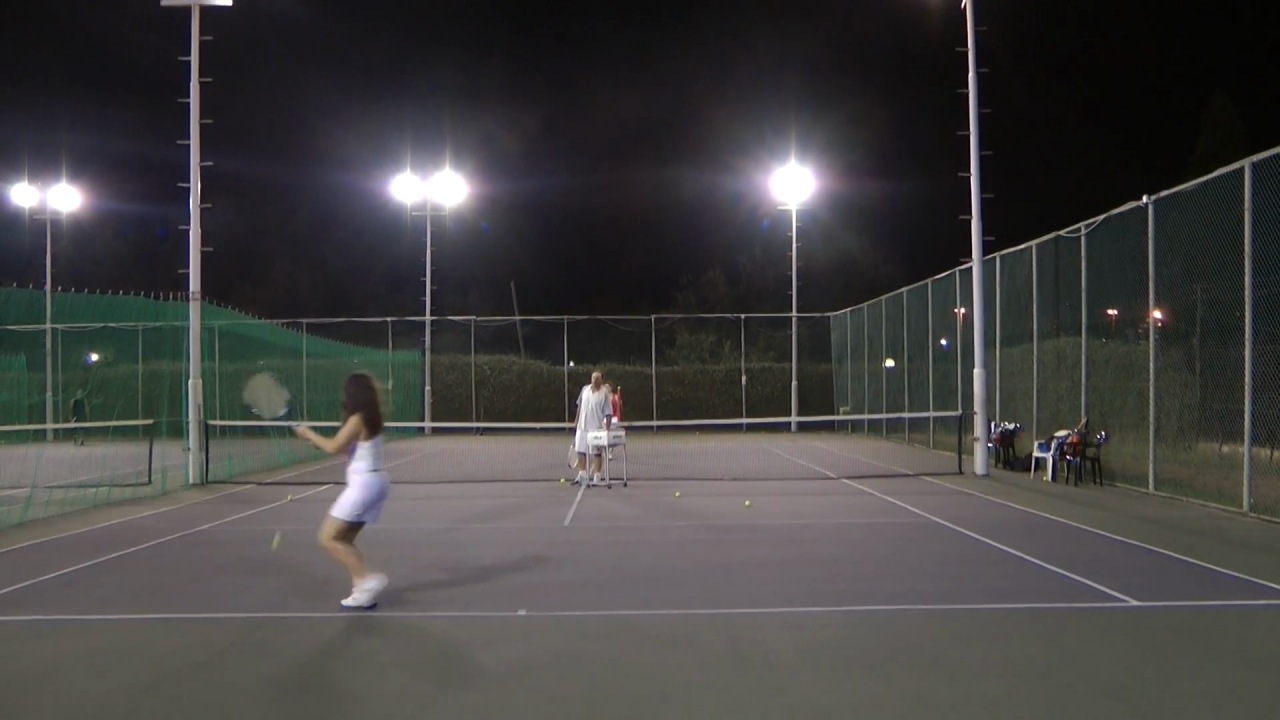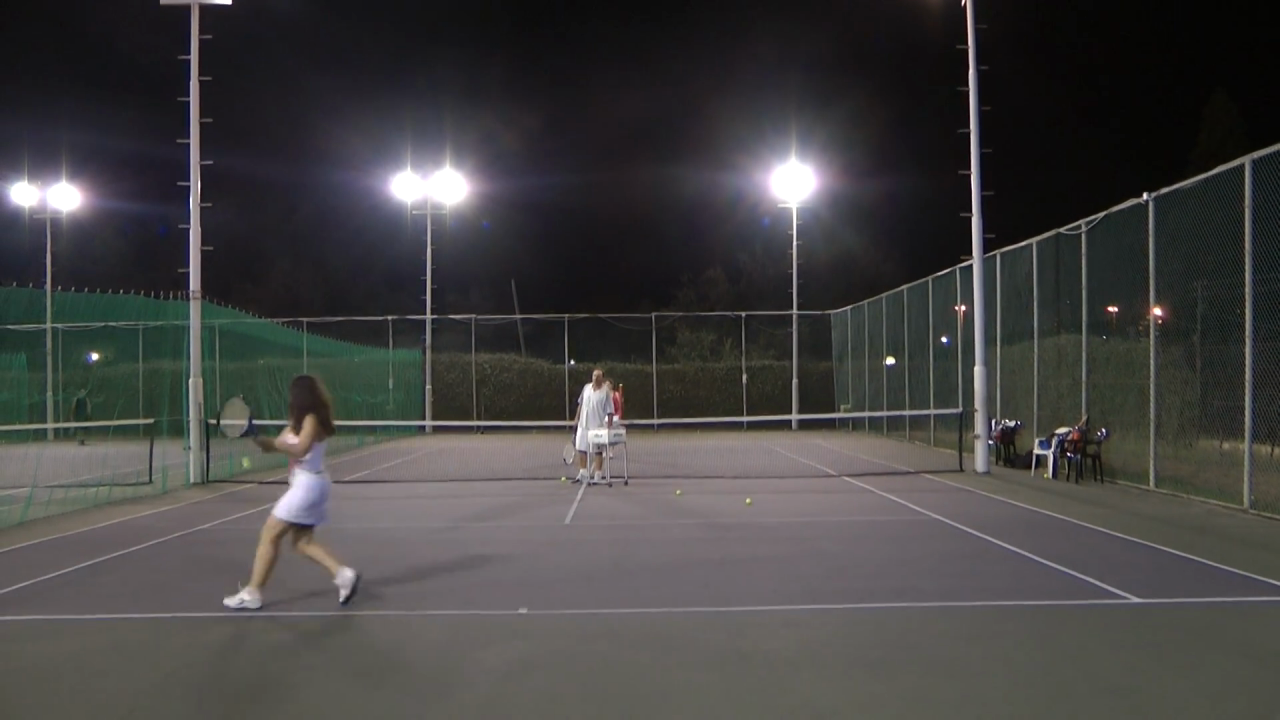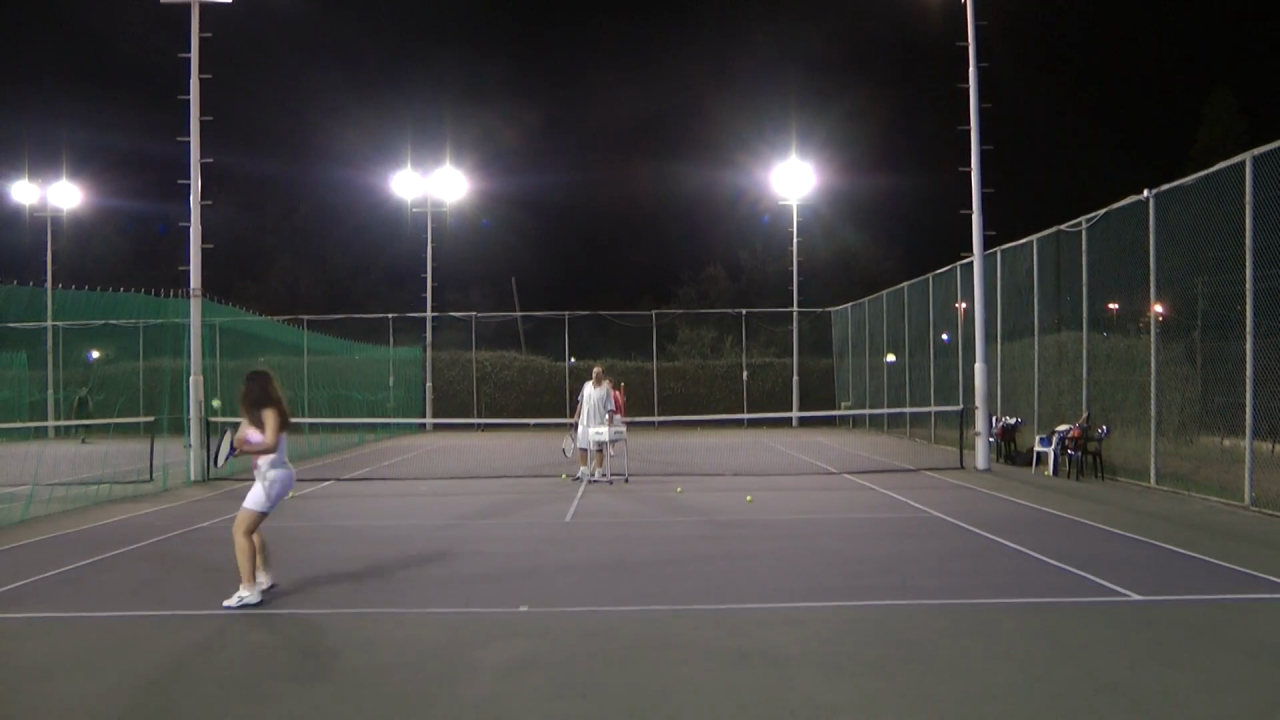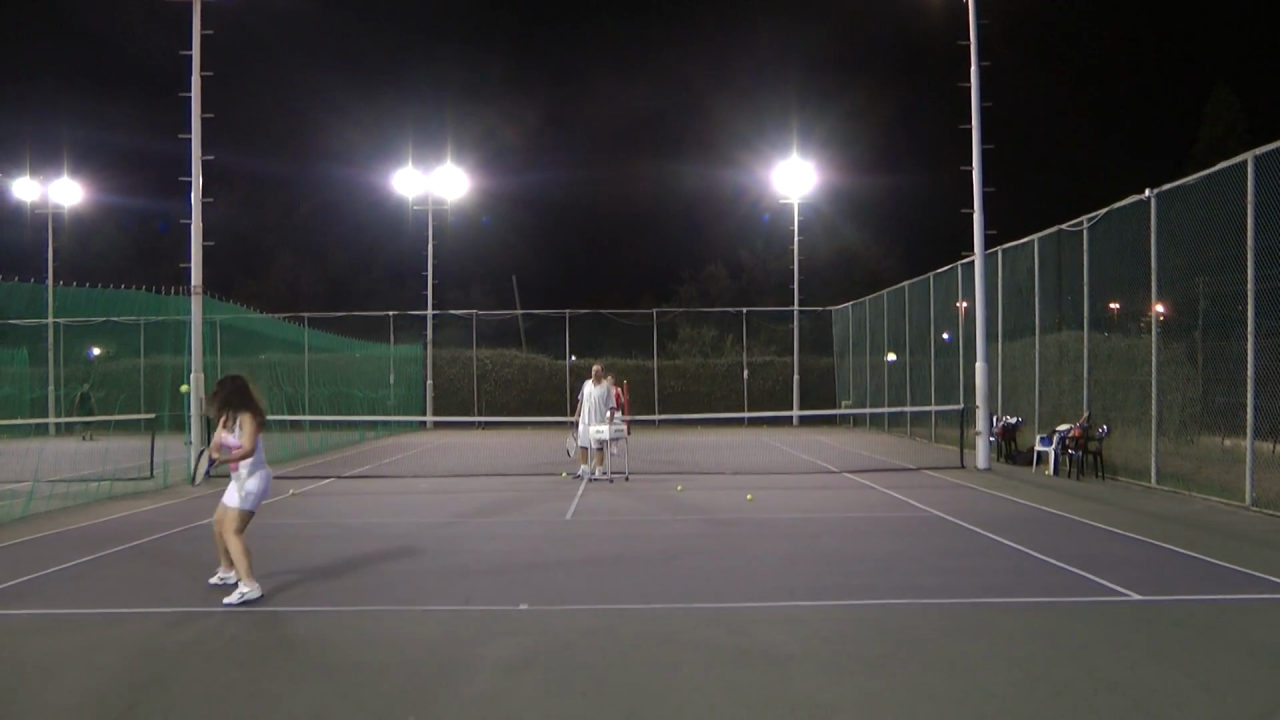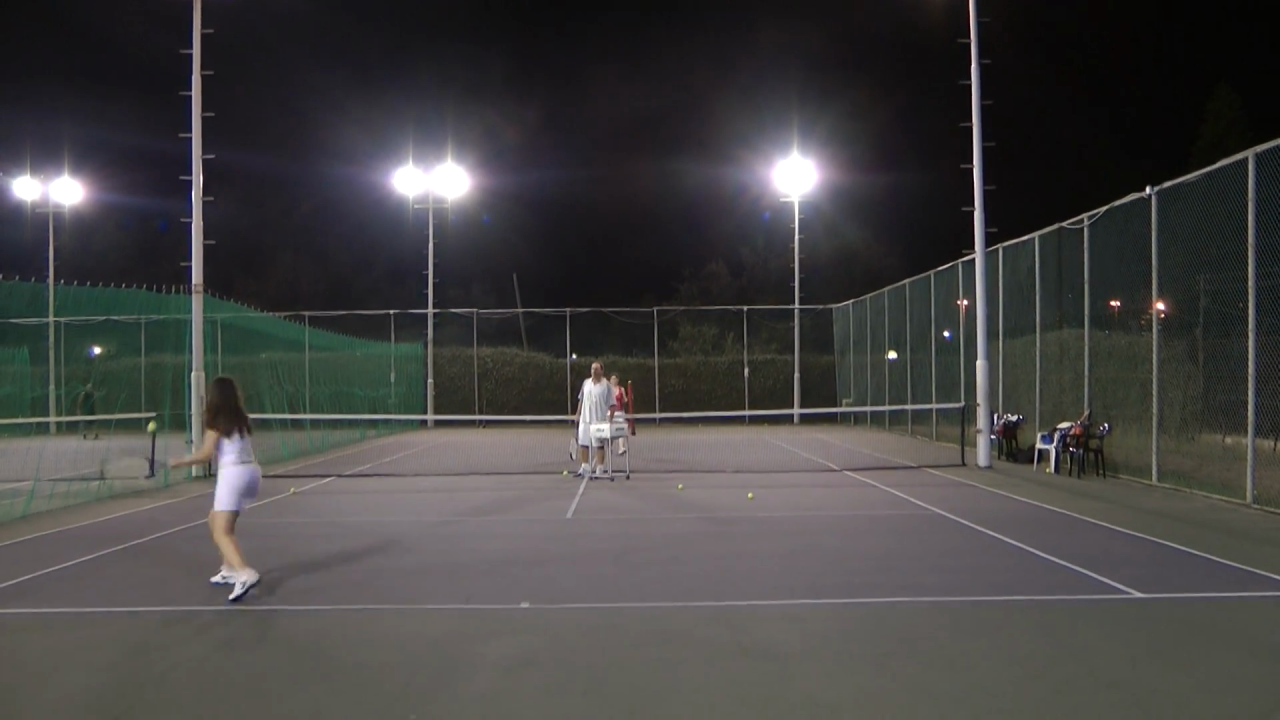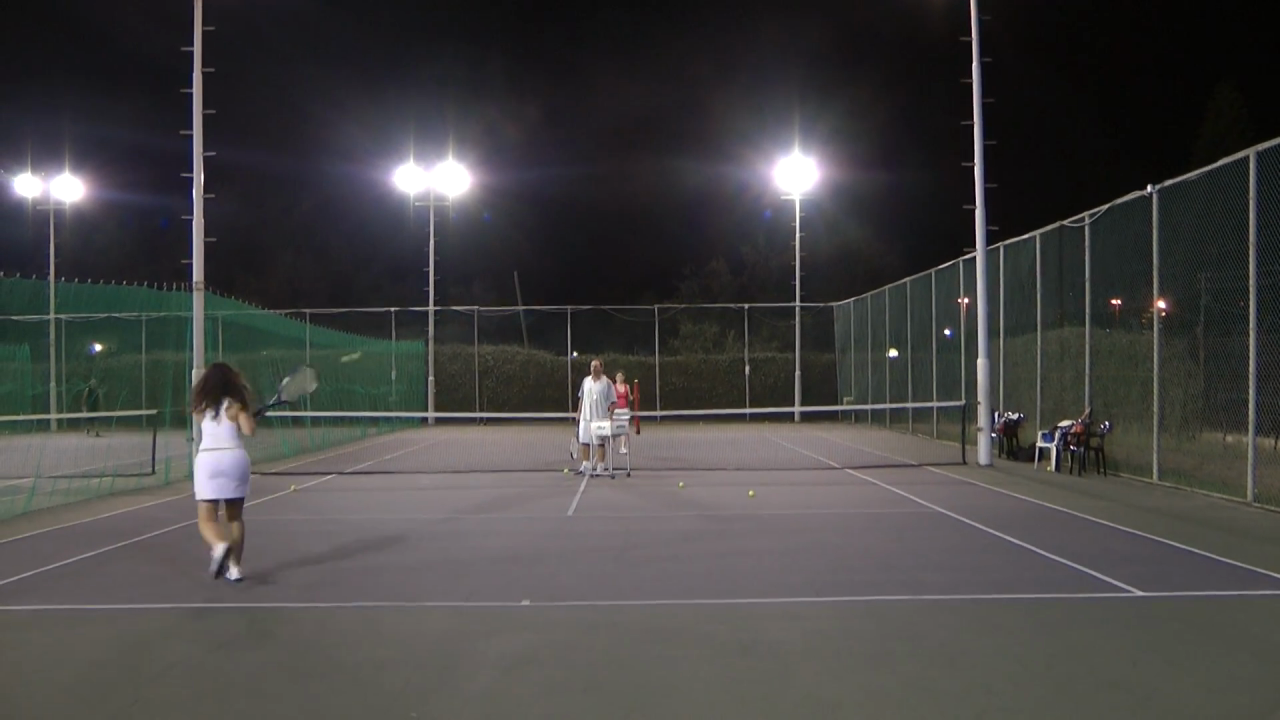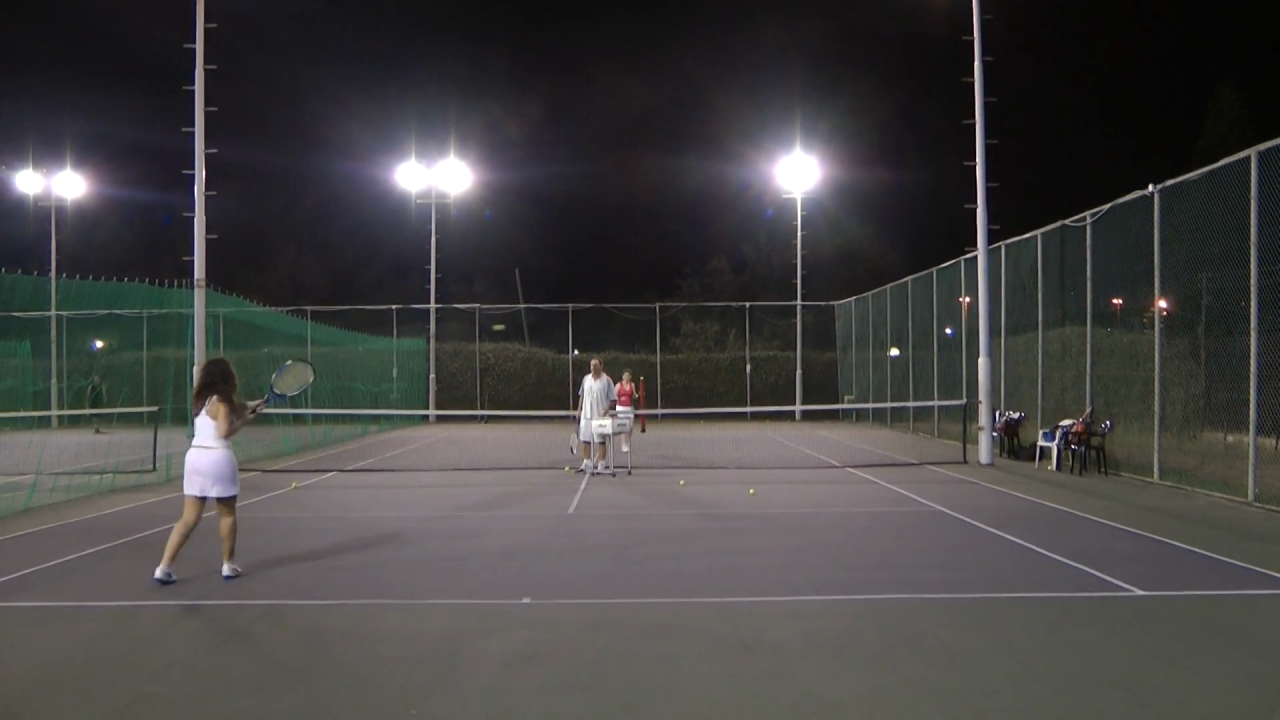
dt=0.2s
person 1, frame 1
left shoulder: (357, 419)
right shoulder: (368, 420)
left elbow: (333, 448)
right elbow: (340, 446)
left wrist: (309, 434)
right wrist: (316, 438)
left hip: (364, 484)
right hip: (373, 483)
left knee: (327, 539)
right knee: (344, 540)
left ankle: (367, 579)
right ankle: (363, 592)
person 1, frame 2
left shoulder: (311, 420)
right shoulder: (298, 420)
left elbow: (300, 450)
right elbow: (280, 445)
left wrist: (274, 445)
right wrist: (266, 442)
left hip: (307, 485)
right hip: (311, 485)
left knee: (268, 538)
right knee: (303, 542)
left ankle: (252, 594)
right ankle: (343, 574)
person 1, frame 3
left shoulder: (271, 414)
right shoulder: (252, 415)
left elbow: (272, 445)
right elbow: (239, 441)
left wrist: (250, 448)
right wrist: (239, 440)
left hip: (274, 476)
right hip: (266, 477)
left knee: (240, 531)
right knee: (249, 529)
left ankle: (249, 591)
right ankle: (263, 576)
person 1, frame 4
left shoulder: (248, 417)
right shoulder: (227, 417)
left elbow: (249, 450)
right elbow: (215, 446)
left wrist: (224, 458)
right wrist: (216, 450)
left hip: (253, 478)
right hip: (240, 479)
left knee: (231, 531)
right knee: (219, 523)
left ankle: (249, 586)
right ankle: (227, 571)
person 1, frame 5
left shoulder: (214, 422)
right shoulder: (239, 419)
left elbow: (206, 455)
left wrist: (179, 462)
left hip: (233, 475)
right hip: (251, 471)
left knee: (221, 533)
right knee: (217, 523)
left ankle: (246, 575)
right ankle: (230, 571)
person 1, frame 6
left shoulder: (202, 405)
right shoulder: (237, 403)
right elbow: (248, 431)
right wrist: (249, 419)
left hip: (207, 460)
right hip: (235, 459)
left knee: (206, 520)
right knee: (235, 517)
left ankle: (219, 547)
right ankle: (235, 567)
person 1, frame 7
left shoulder: (205, 400)
right shoulder: (222, 401)
left elbow: (234, 410)
right elbow: (225, 432)
left wrist: (248, 407)
right wrist: (244, 420)
left hip: (195, 457)
right hip: (219, 459)
left knee: (189, 518)
right knee: (227, 513)
left ankle: (164, 567)
right ankle: (228, 565)
